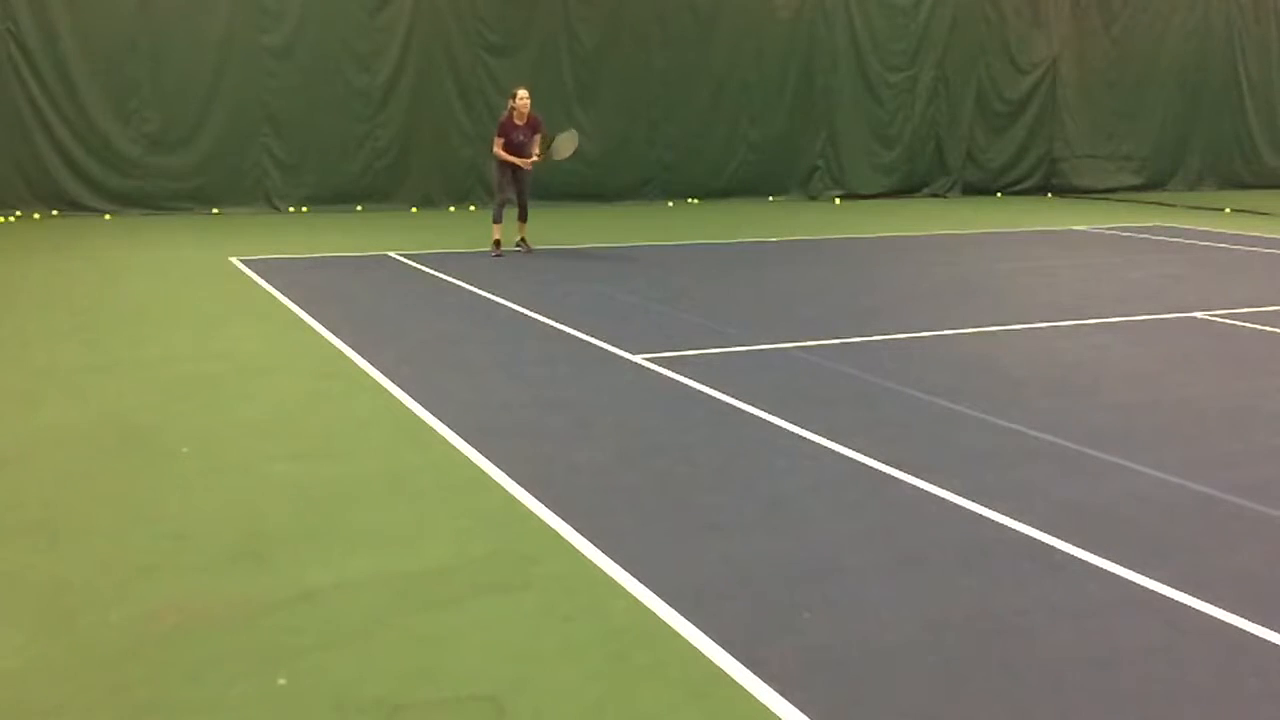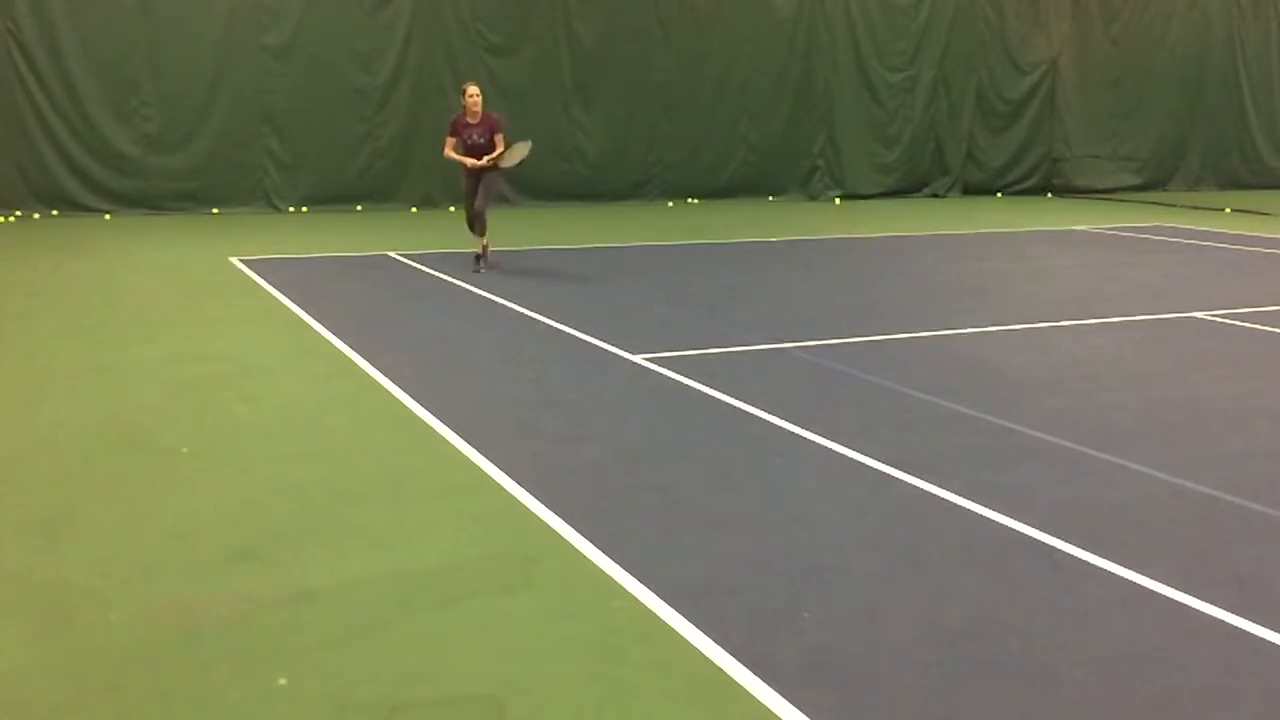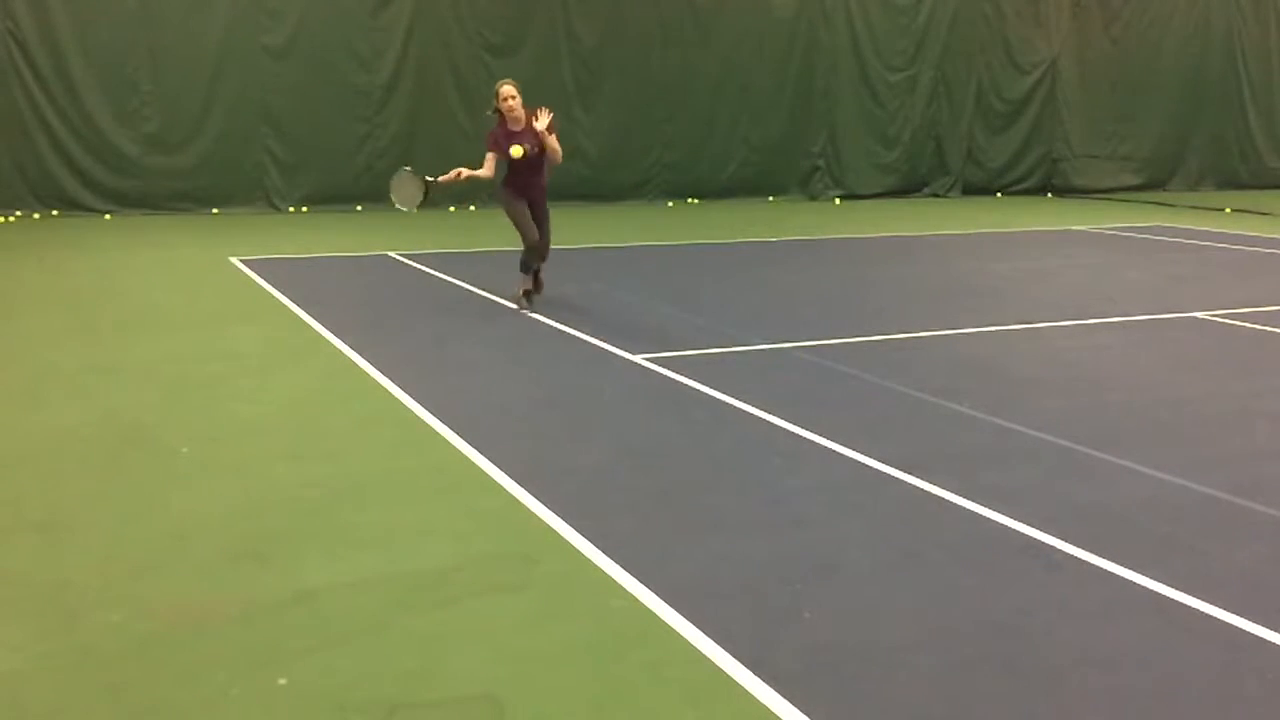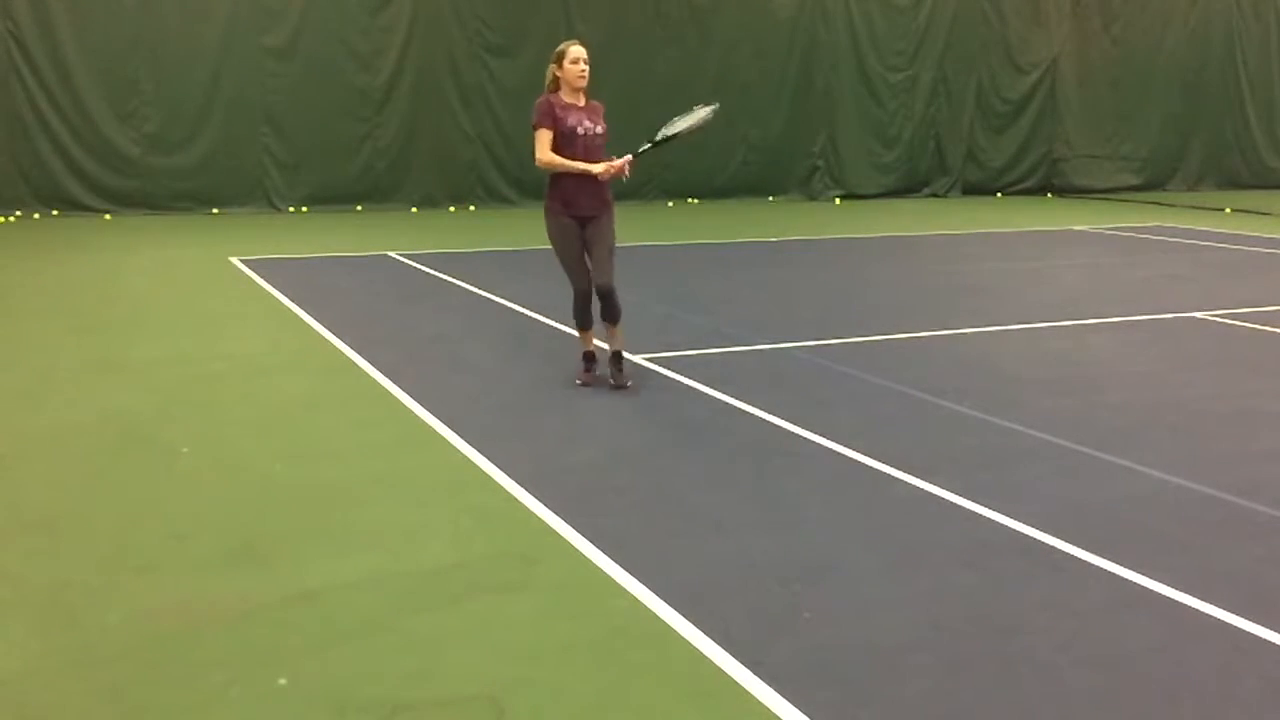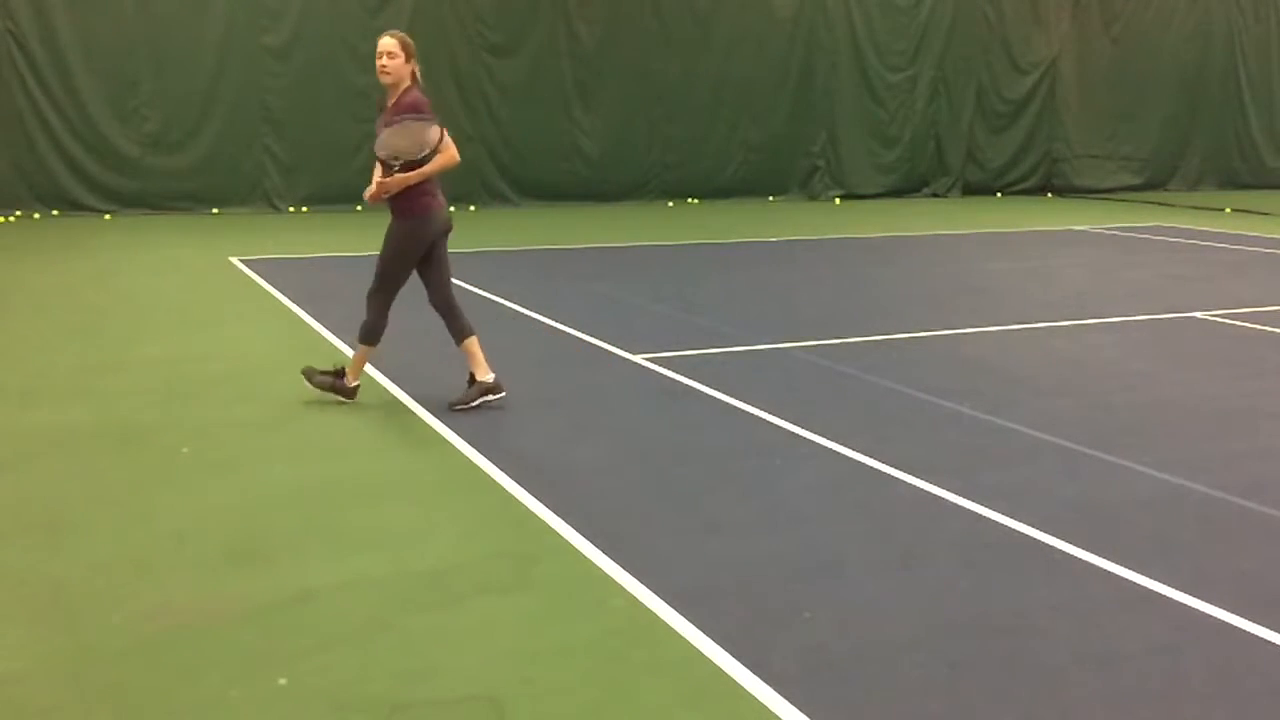
dt=1s
person 1, frame 1
left shoulder: (535, 121)
right shoulder: (505, 122)
left elbow: (535, 145)
right elbow: (496, 150)
left wrist: (535, 155)
right wrist: (517, 161)
left hip: (522, 162)
right hip: (504, 162)
left knee: (523, 200)
right knee: (501, 199)
left ankle: (521, 239)
right ankle: (496, 242)
person 1, frame 2
left shoulder: (492, 120)
right shoulder: (457, 122)
left elbow: (501, 148)
right elbow: (447, 151)
left wrist: (490, 158)
right wrist: (464, 160)
left hip: (490, 171)
right hip: (470, 172)
left knee: (479, 208)
right knee: (470, 214)
left ankle: (482, 253)
right ankle: (482, 246)
person 1, frame 3
left shoulder: (540, 120)
right shoulder: (497, 131)
left elbow: (557, 159)
right elbow: (488, 172)
left wrist: (543, 133)
right wrist: (468, 172)
left hip: (539, 191)
right hip: (514, 193)
left knee: (542, 249)
right knee: (532, 241)
left ankle: (534, 268)
right ankle: (525, 290)
person 1, frame 4
left shoulder: (595, 109)
right shoulder: (548, 105)
right elbow: (543, 157)
left wrist: (616, 163)
right wrist: (590, 168)
left hip: (599, 207)
right hip: (562, 209)
left knee: (605, 284)
right knee: (581, 286)
left ankle: (615, 355)
right ankle: (588, 355)
person 1, frame 5
left shoulder: (415, 104)
right shoulder: (393, 106)
left elbow: (451, 156)
left wrist: (403, 181)
right wrist: (378, 181)
left hip: (415, 217)
right hip: (430, 214)
left knee: (379, 298)
right knee: (443, 299)
left ankle: (349, 380)
right ankle: (484, 379)
